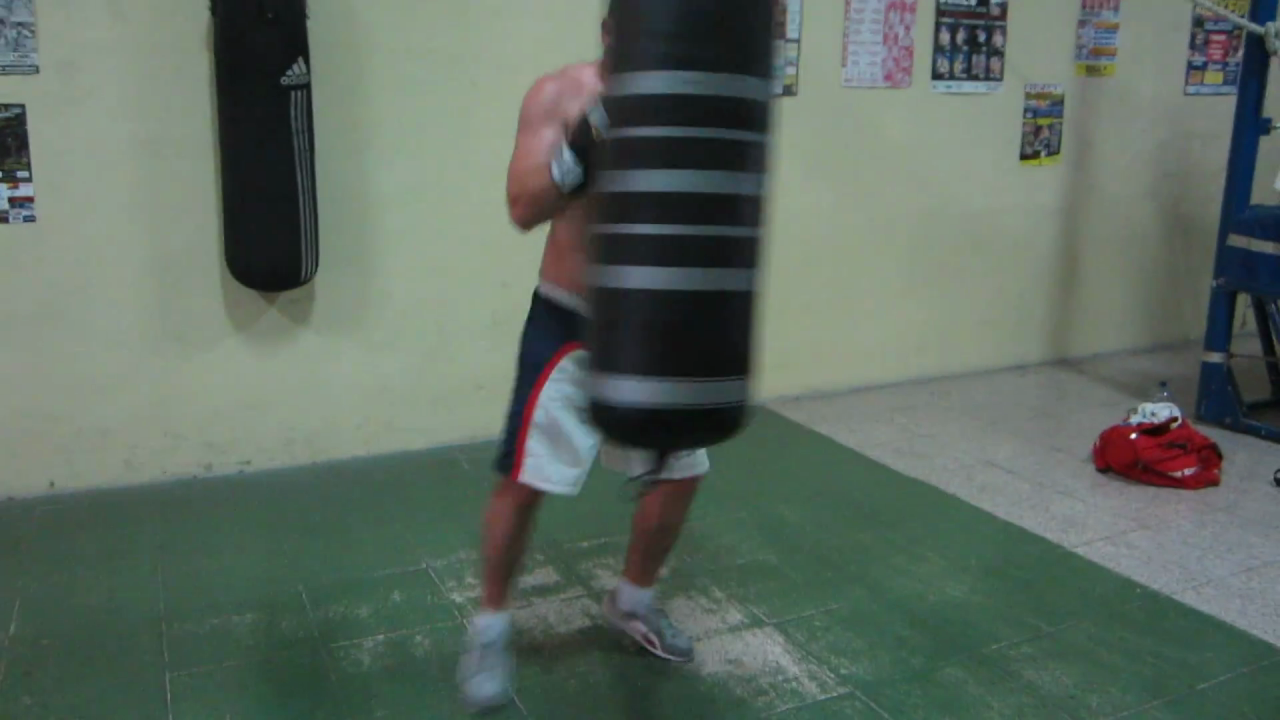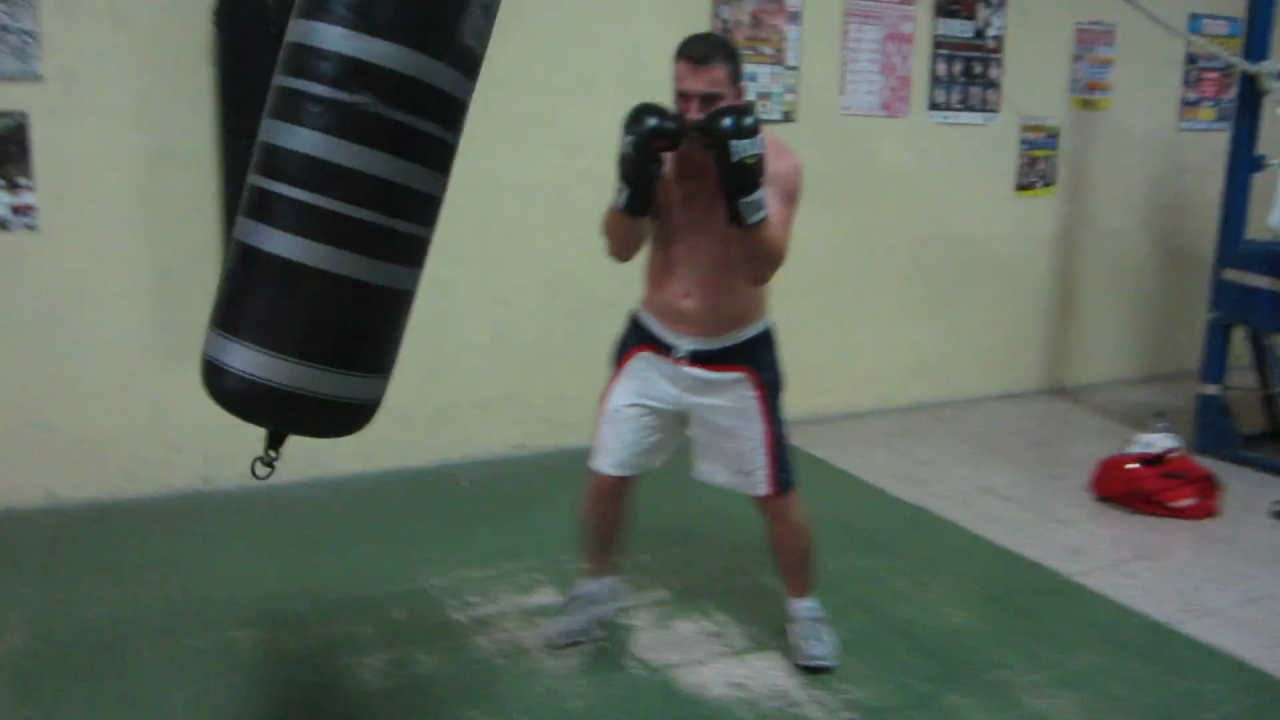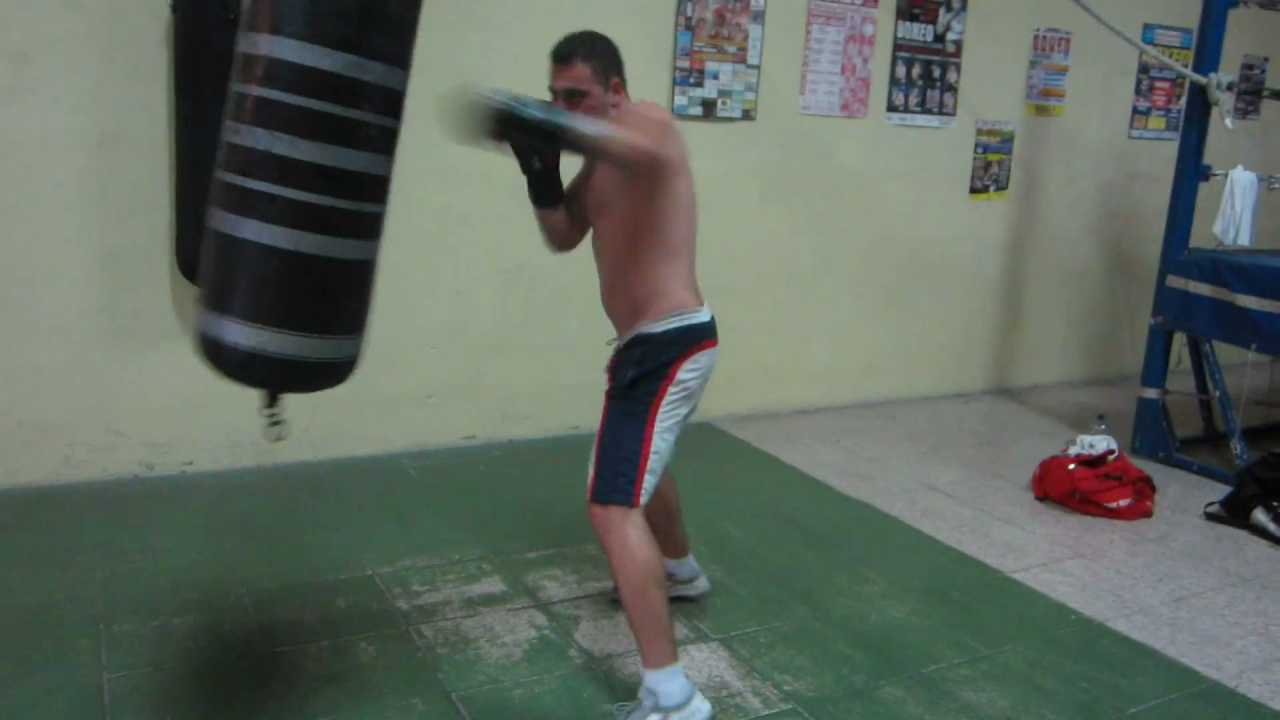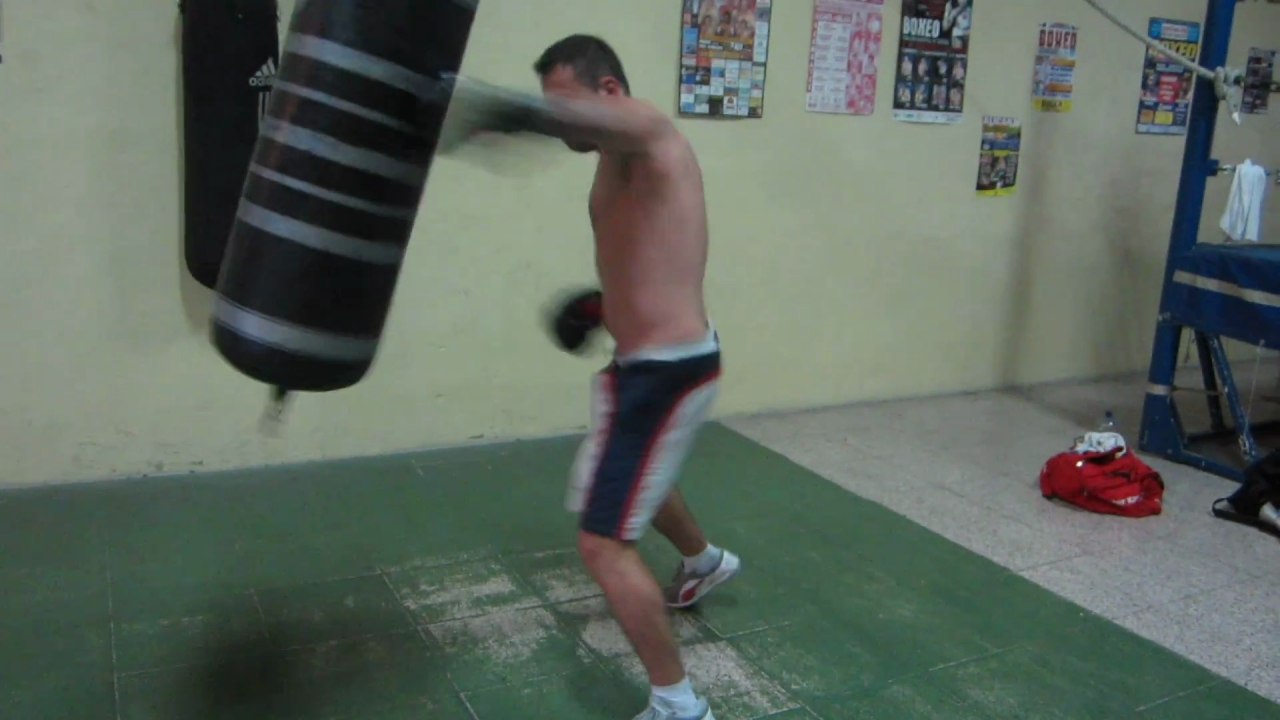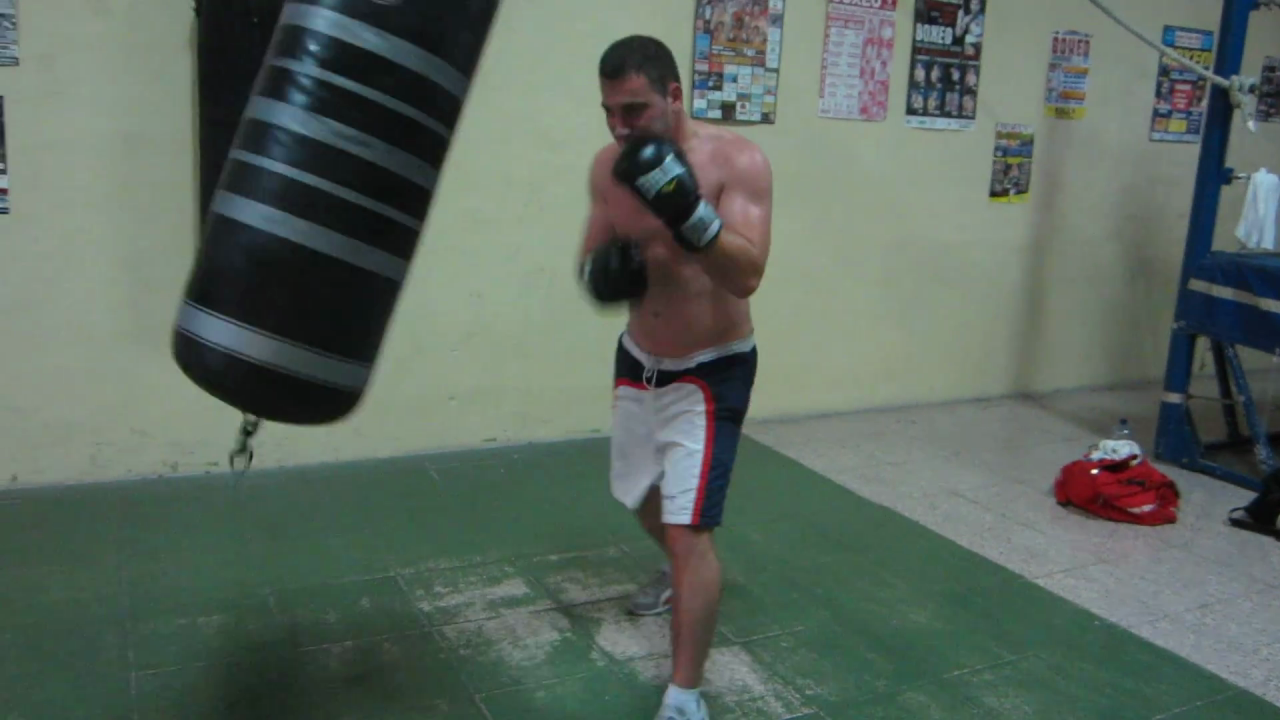
dt=0.5s
person 1, frame 1
right shoulder: (559, 94)
right elbow: (523, 207)
right wrist: (591, 137)
right hip: (568, 323)
left knee: (683, 476)
right knee: (523, 481)
left ankle: (632, 599)
right ankle: (489, 624)
person 1, frame 2
left shoulder: (775, 160)
right shoulder: (654, 146)
left elbow: (762, 267)
right elbow: (619, 248)
left wrist: (745, 183)
right wrist: (633, 174)
left hip: (736, 354)
right hip: (652, 344)
left knee: (773, 494)
right knee: (605, 473)
left ankle: (804, 607)
right ankle: (596, 586)
person 1, frame 3
left shoulder: (647, 128)
right shoulder: (599, 158)
left elbow: (626, 145)
right elbow: (562, 236)
right wrist: (538, 172)
left hip: (667, 345)
right hip: (653, 342)
left knee: (610, 509)
right knee: (641, 472)
right ankle: (680, 569)
person 1, frame 4
left shoulder: (645, 132)
right shoulder: (627, 156)
left elbow: (613, 119)
left wrist: (519, 107)
right wrist: (596, 297)
left hip: (662, 372)
right hip: (648, 364)
left knee: (600, 543)
right knee: (637, 489)
right ankle: (706, 561)
person 1, frame 5
left shoulder: (739, 160)
right shoulder: (611, 165)
left elbow: (745, 279)
right elbow: (596, 251)
left wrist: (688, 208)
right wrist: (602, 267)
left hip: (713, 371)
right hip: (639, 363)
left knee: (692, 532)
right knee: (640, 496)
right ankle: (680, 572)
